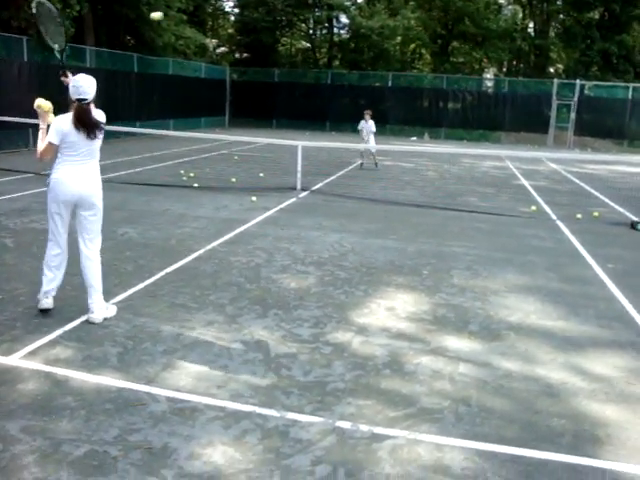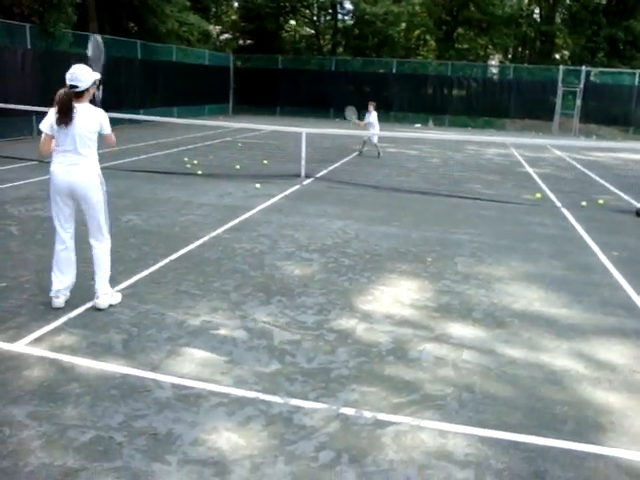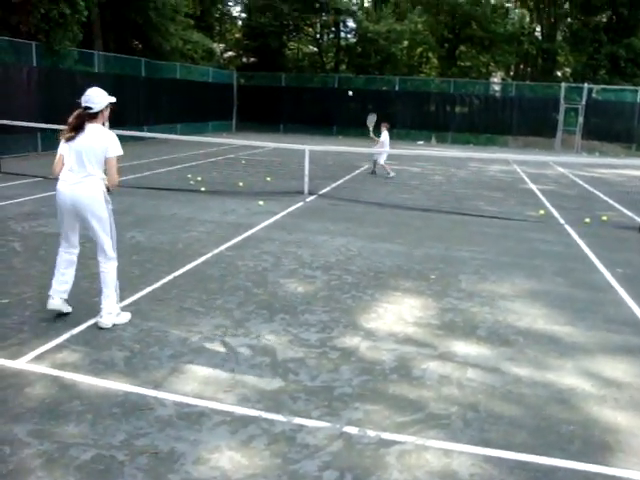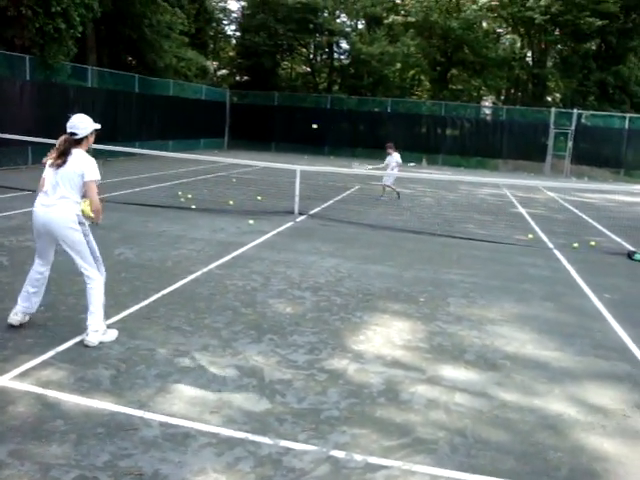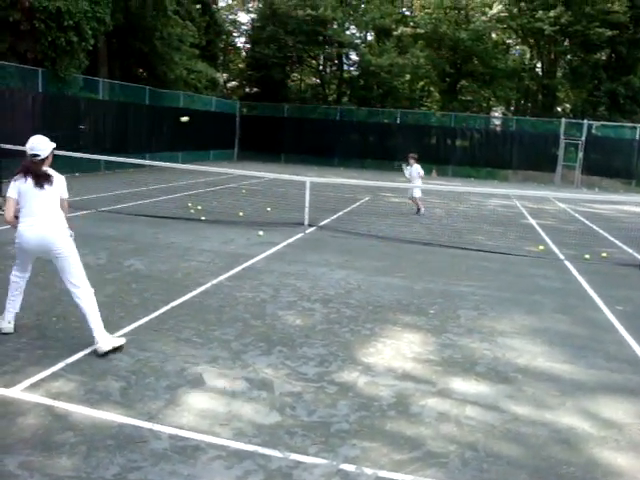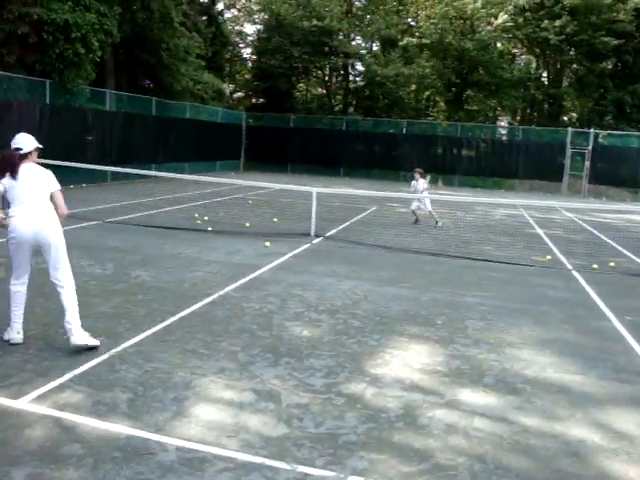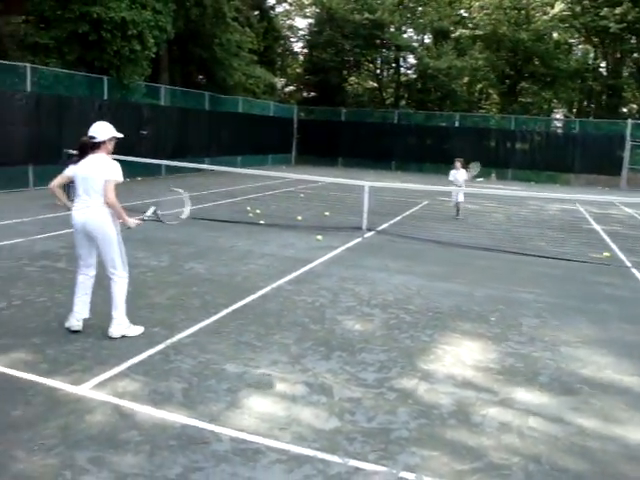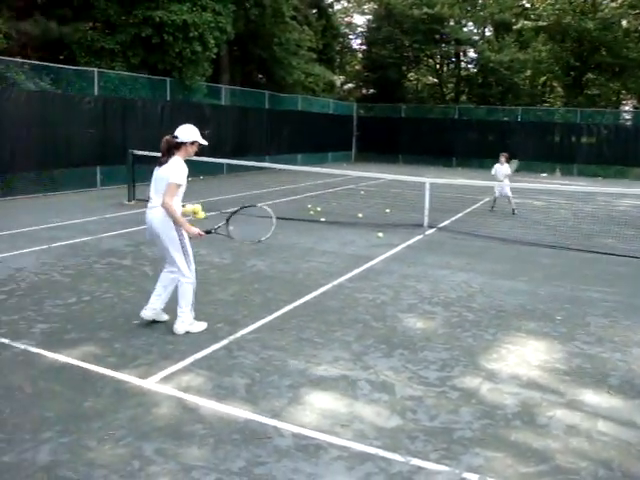
dt=0.3s
person 1, frame 1
left shoulder: (61, 122)
right shoulder: (100, 119)
left elbow: (43, 156)
left wrist: (42, 125)
right wrist: (78, 85)
left hip: (62, 185)
right hip: (89, 188)
left knee: (56, 243)
right knee: (90, 247)
left ankle: (47, 296)
right ankle: (97, 308)
person 1, frame 2
left shoulder: (55, 113)
right shoulder: (97, 115)
left elbow: (44, 151)
right elbow: (112, 142)
left hip: (60, 177)
right hip: (87, 178)
left knee: (63, 238)
right knee: (100, 238)
left ankle: (59, 293)
right ankle: (103, 294)
person 1, frame 3
left shoulder: (70, 134)
right shoulder: (108, 137)
left elbow: (56, 171)
right elbow: (113, 179)
right wrist: (108, 186)
left hip: (65, 193)
right hip: (91, 196)
left knee: (68, 247)
right knee: (107, 254)
left ankle: (57, 297)
right ankle: (109, 312)
person 1, frame 4
left shoulder: (54, 158)
right shoulder: (87, 162)
left elbow: (41, 191)
right elbow: (94, 204)
right wrist: (98, 217)
left hip: (40, 214)
right hip: (65, 219)
left knee: (41, 265)
right knee: (94, 273)
left ankle: (20, 312)
right ankle: (95, 330)
person 1, frame 5
right shoulder: (58, 179)
left hip: (27, 235)
right hip: (56, 234)
left knee: (19, 273)
right knee: (80, 287)
right ankle: (102, 338)
person 1, frame 6
right shoulder: (46, 173)
right elbow: (63, 211)
right wrist: (56, 226)
left hip: (20, 228)
right hip: (47, 226)
left knee: (19, 281)
right knee: (64, 282)
right ankle: (76, 332)
person 1, frame 7
left shoulder: (79, 163)
right shoulder: (111, 164)
left elbow: (54, 186)
right elbow: (109, 199)
left wrist: (70, 206)
right wrist: (126, 219)
left hip: (79, 218)
right hip: (101, 219)
left knee: (85, 269)
right knee: (118, 272)
left ankle: (76, 319)
right ankle: (118, 324)
person 1, frame 8
left shoulder: (164, 163)
right shoulder: (179, 167)
right elbow: (167, 203)
left wrist: (183, 207)
right wrist: (186, 227)
left hip: (152, 217)
right hip: (166, 221)
left knee: (172, 266)
right knee: (186, 271)
left ankle: (153, 308)
right ankle: (184, 321)
